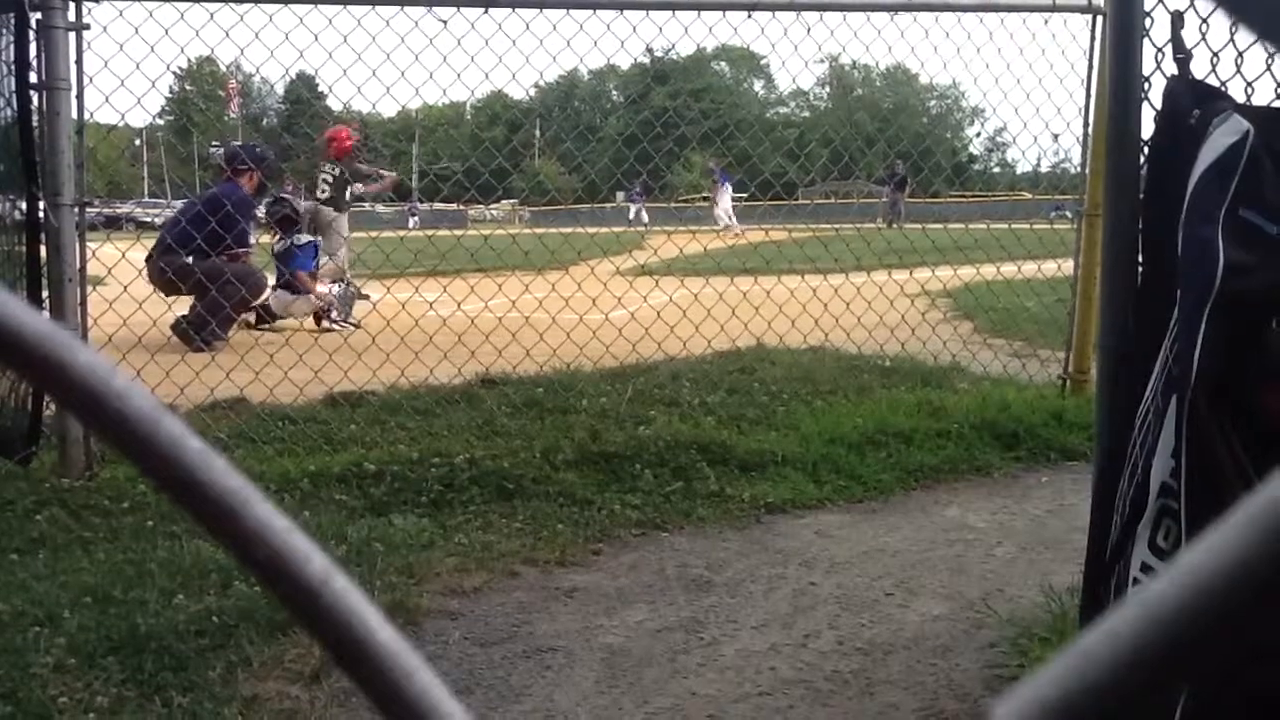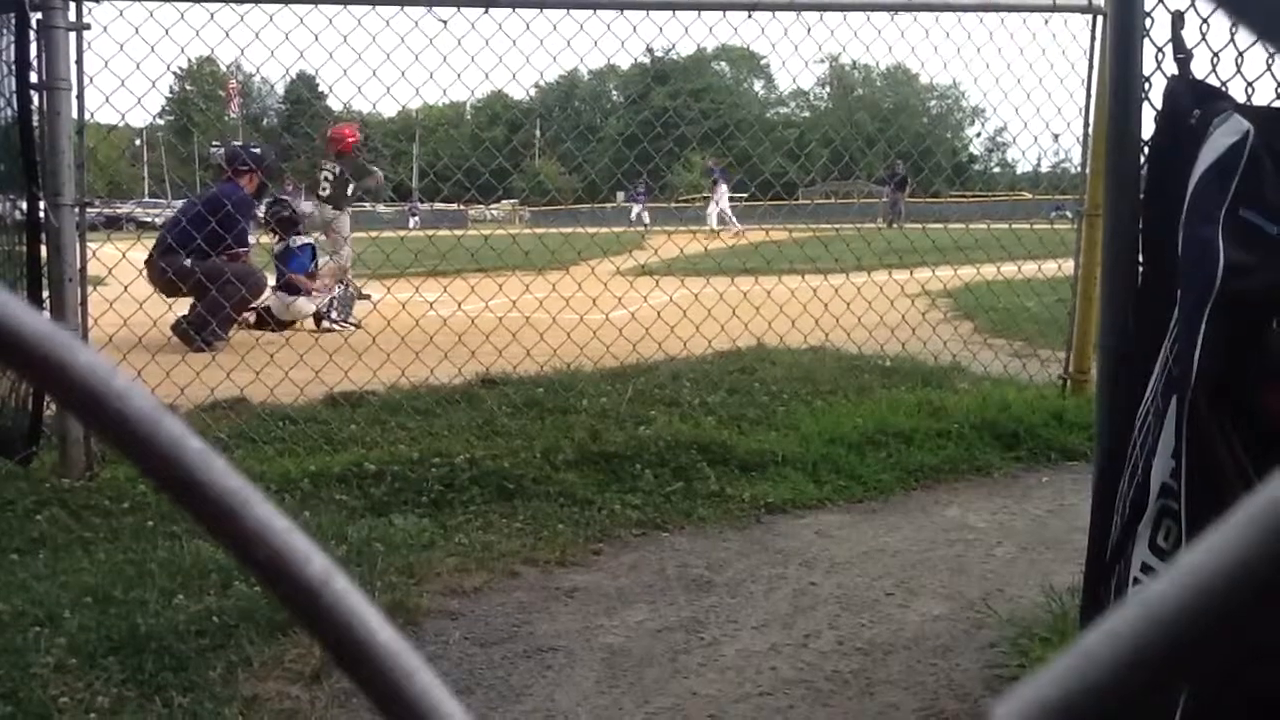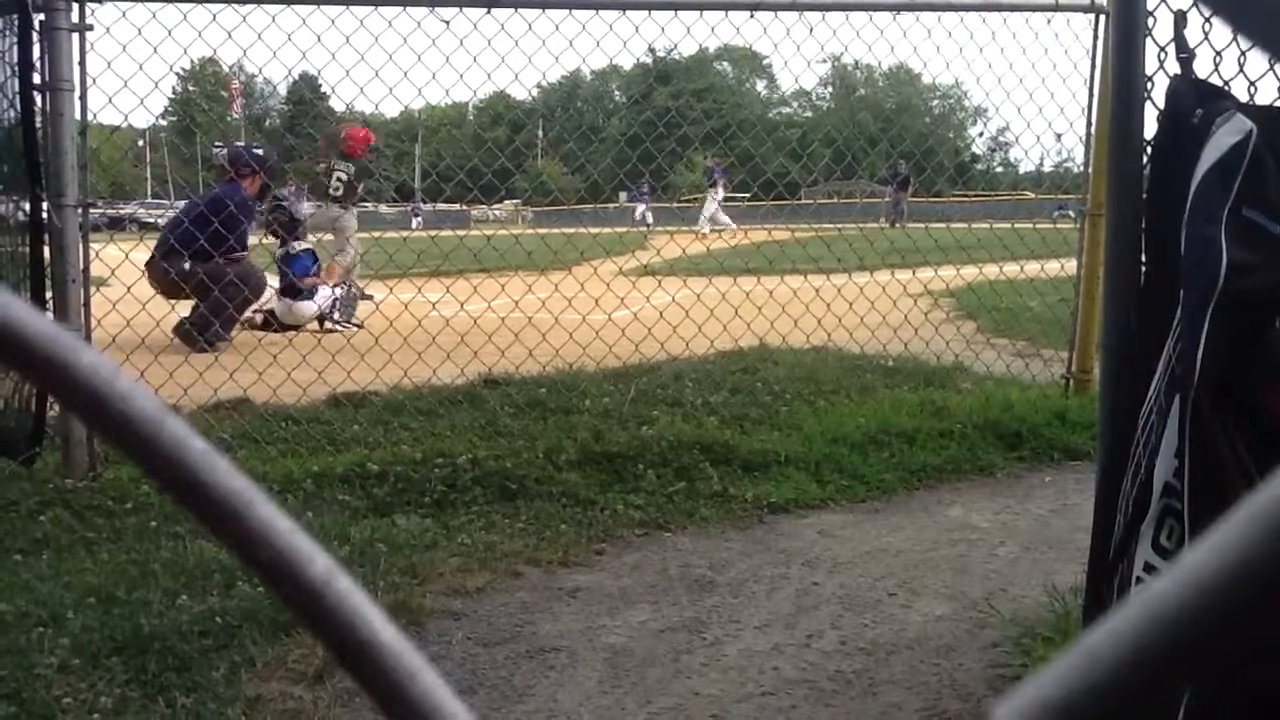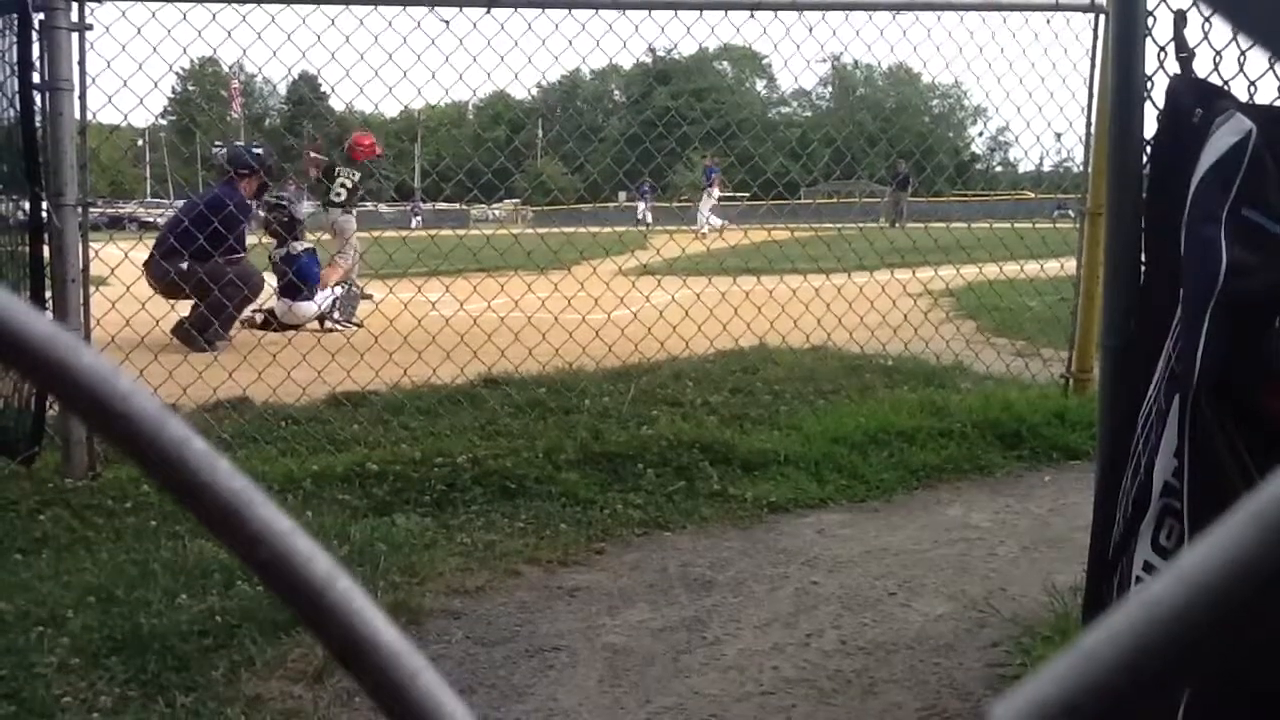
dt=0.1s
person 1, frame 1
left shoulder: (217, 193)
right shoulder: (239, 199)
right elbow: (239, 256)
right wrist: (245, 286)
left hip: (165, 266)
right hip: (174, 266)
right knee: (254, 280)
left ankle: (200, 325)
right ankle: (195, 328)
person 1, frame 2
left shoulder: (217, 193)
right shoulder: (238, 199)
right elbow: (238, 256)
right wrist: (245, 283)
left hip: (165, 267)
right hip: (174, 267)
right knee: (254, 280)
left ankle: (199, 326)
right ankle: (195, 328)
person 1, frame 3
left shoulder: (217, 195)
right shoulder: (237, 201)
right elbow: (237, 259)
right wrist: (246, 287)
left hip: (167, 269)
right hip: (174, 271)
right knee: (253, 280)
left ankle: (207, 328)
right ankle: (197, 330)
person 1, frame 4
left shoulder: (215, 195)
right shoulder: (234, 202)
right elbow: (235, 260)
right wrist: (244, 286)
left hip: (165, 269)
right hip: (172, 271)
right knee: (251, 280)
left ankle: (203, 328)
right ankle: (196, 331)
person 2, frame 1
left shoulder: (326, 162)
right shoulder: (349, 167)
left hip: (319, 211)
right hip: (335, 215)
left knee: (343, 253)
right knee: (338, 257)
person 2, frame 2
left shoulder: (328, 159)
right shoulder: (351, 165)
right elbow: (377, 179)
left hip: (324, 210)
right hip: (336, 214)
left knee: (345, 253)
right knee: (340, 256)
person 2, frame 3
left shoulder: (333, 159)
right shoulder: (363, 165)
left hip: (327, 209)
right hip: (345, 213)
left knee: (352, 251)
right knee: (344, 254)
person 2, frame 4
left shoulder: (334, 163)
right shoulder: (364, 170)
left elbow: (317, 179)
left wrist: (312, 162)
left hip: (327, 212)
right hip: (345, 216)
left knee: (352, 251)
right knee: (345, 256)
person 3, frame 1
left shoulder: (277, 244)
right shoulder: (305, 242)
right elbow: (299, 273)
right wrist: (318, 293)
left hip: (279, 300)
right hip: (302, 300)
right knee: (346, 288)
left ankle: (255, 315)
right ankle: (332, 318)
person 3, frame 2
left shoulder: (278, 244)
right shoulder: (302, 244)
right elbow: (292, 275)
right wrist: (316, 287)
left hip: (279, 303)
right hip: (302, 302)
right knee: (345, 288)
left ankle: (254, 316)
right ankle: (332, 318)
person 3, frame 3
left shoulder: (281, 249)
right shoulder: (301, 249)
right elbow: (301, 282)
right wrist: (323, 280)
left hip: (283, 309)
right hip: (306, 307)
right knee: (349, 288)
left ankle: (261, 318)
right ankle: (335, 319)
person 3, frame 4
left shoulder: (277, 251)
right shoulder: (302, 249)
right elbow: (319, 283)
left hip: (283, 309)
right hip: (306, 307)
right knee: (349, 288)
left ankle: (260, 318)
right ankle: (335, 318)
